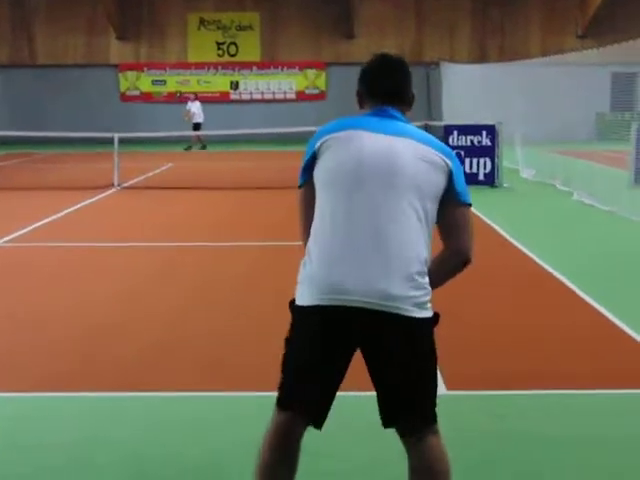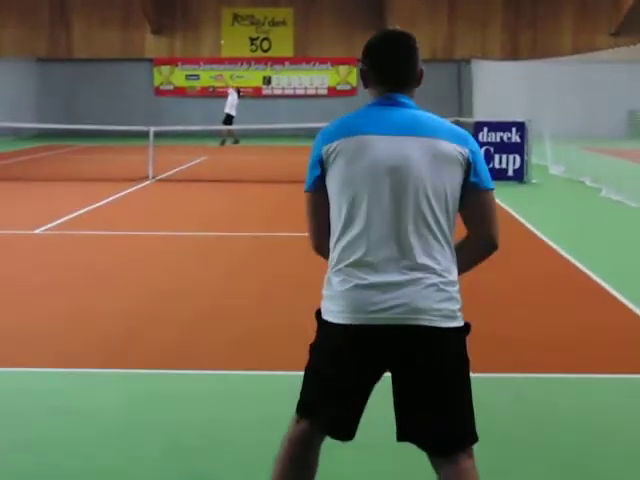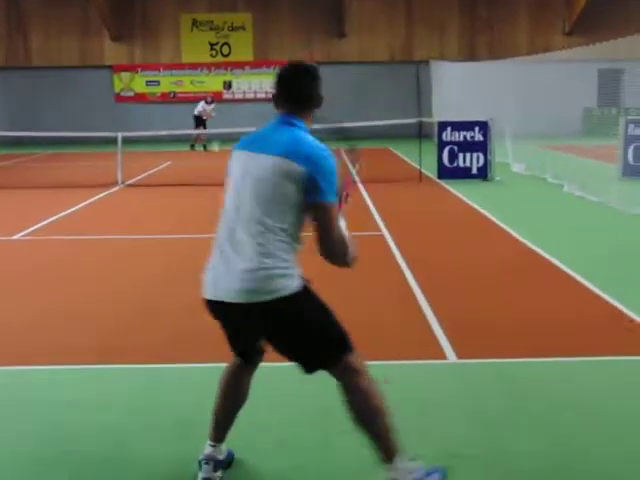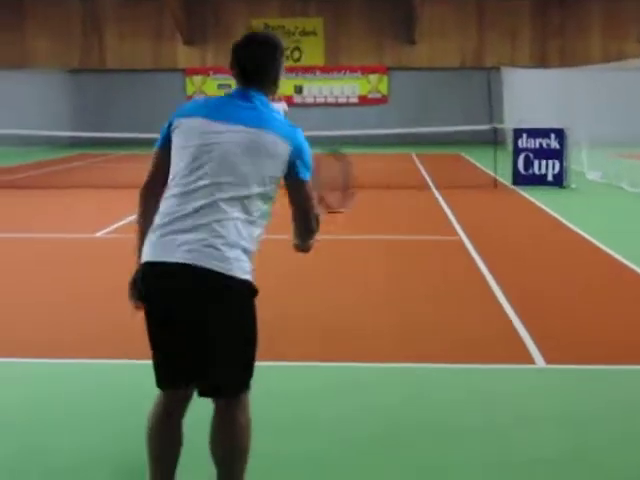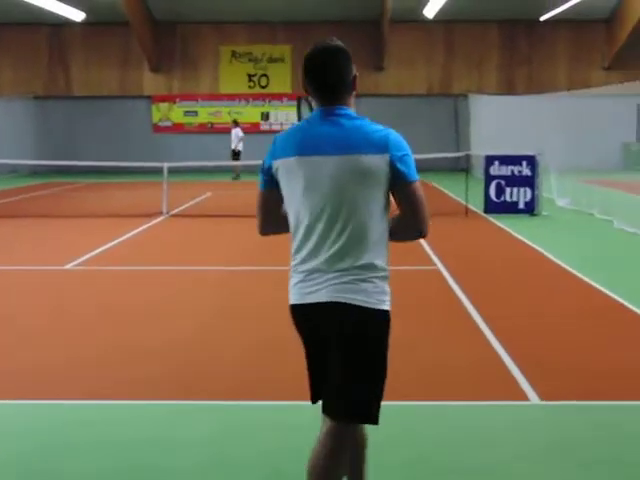
dt=1s
person 1, frame 1
left shoulder: (326, 138)
right shoulder: (441, 154)
right elbow: (461, 252)
left hip: (321, 299)
right hip: (403, 306)
left knee: (289, 419)
right knee: (420, 432)
person 1, frame 2
left shoulder: (331, 139)
right shoulder: (460, 142)
left elbow: (320, 241)
right elbow: (486, 239)
left hip: (348, 313)
right hip: (432, 316)
left knee: (307, 430)
person 1, frame 3
left shoulder: (245, 145)
right shoulder: (314, 155)
right elbow: (333, 246)
right wrist: (345, 254)
left hip: (219, 287)
right hip: (273, 288)
left knee: (245, 358)
right knee: (351, 370)
person 1, frame 4
left shoulder: (188, 113)
right shoulder: (287, 136)
left elbow: (150, 193)
right elbow: (307, 221)
left wrist: (142, 261)
right wrist: (304, 239)
left hip: (160, 265)
right hip: (222, 272)
left knee: (174, 392)
right knee: (231, 398)
person 1, frame 5
left shoulder: (282, 146)
right shoulder: (386, 142)
left elbow: (267, 224)
right elbow: (417, 225)
left hip: (306, 297)
right hip: (361, 299)
left knee: (343, 409)
right knee: (343, 421)
